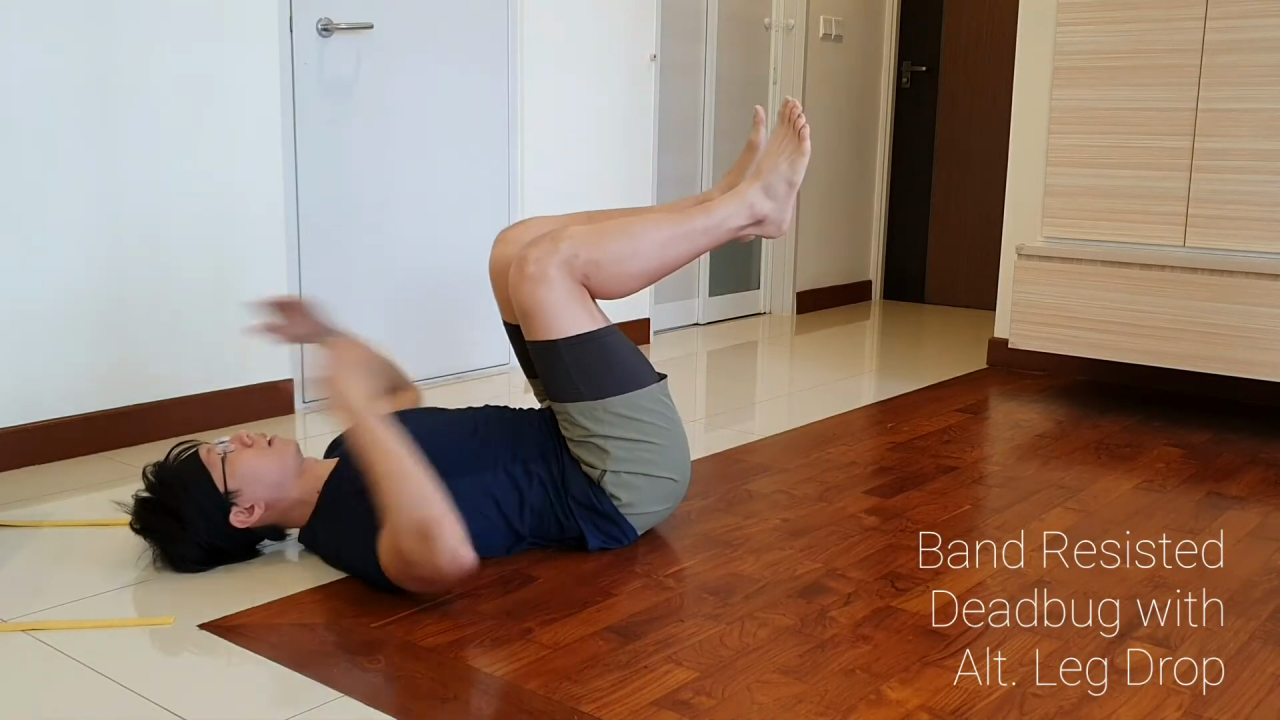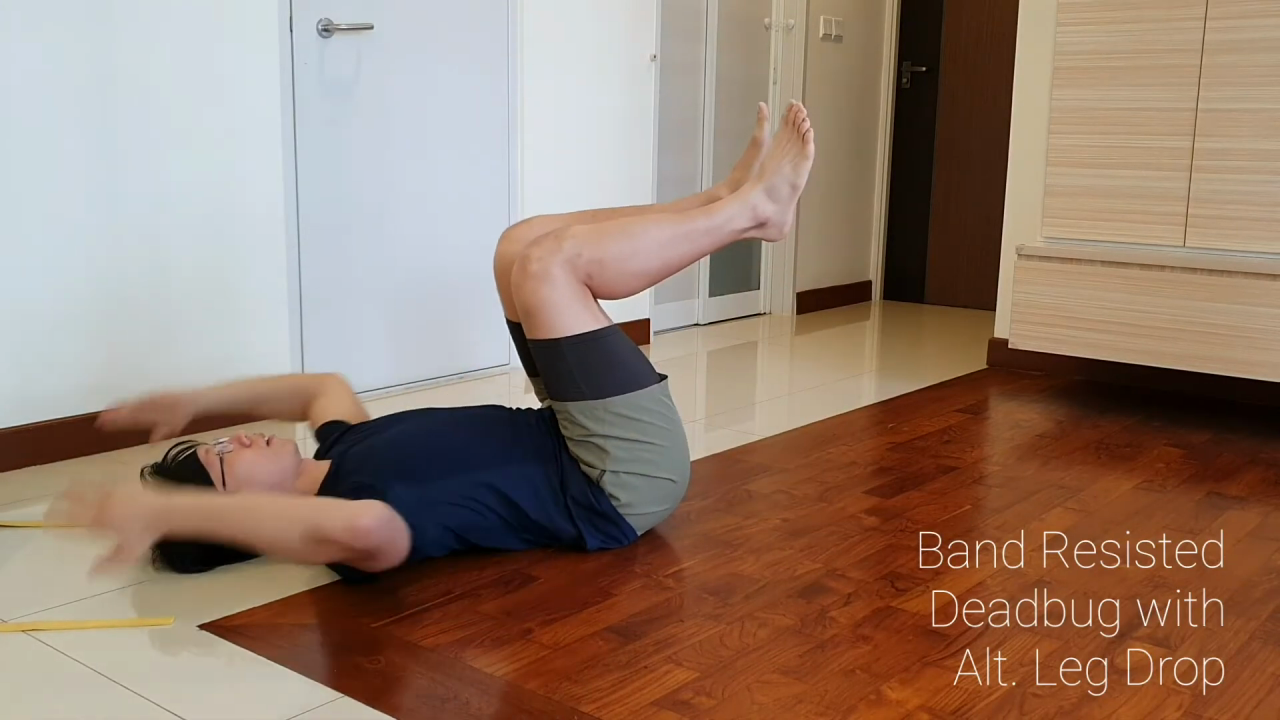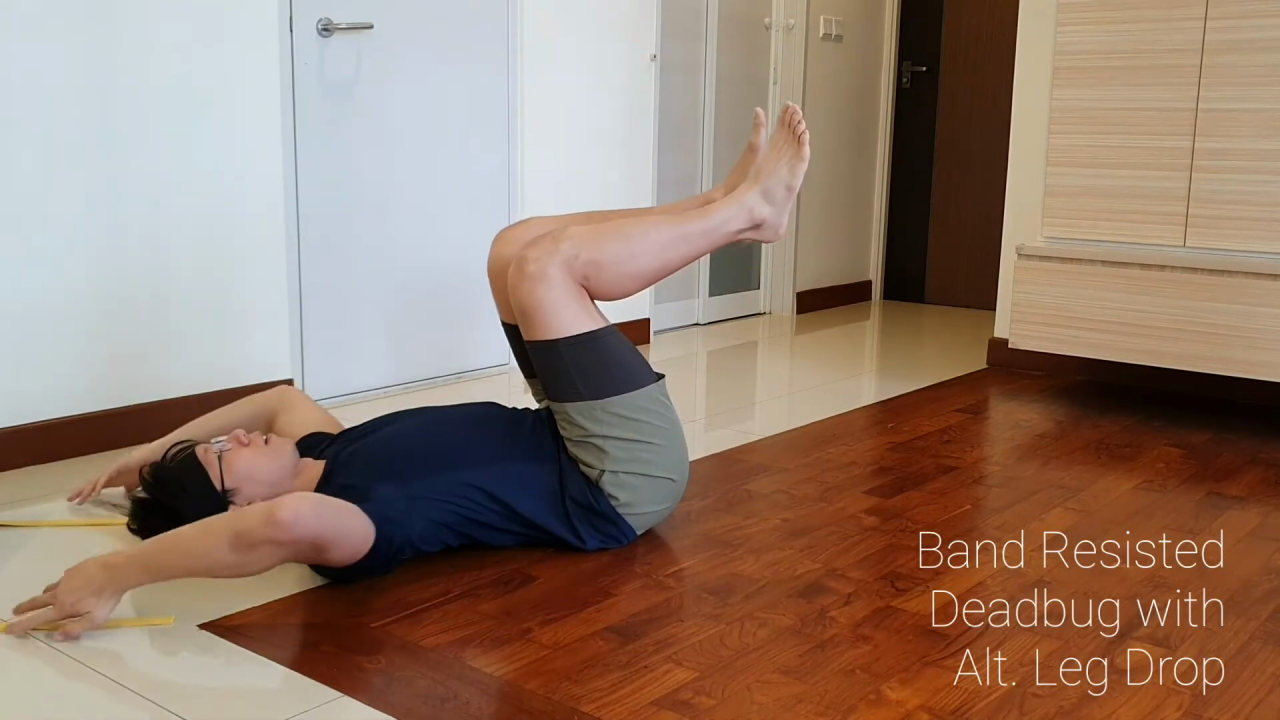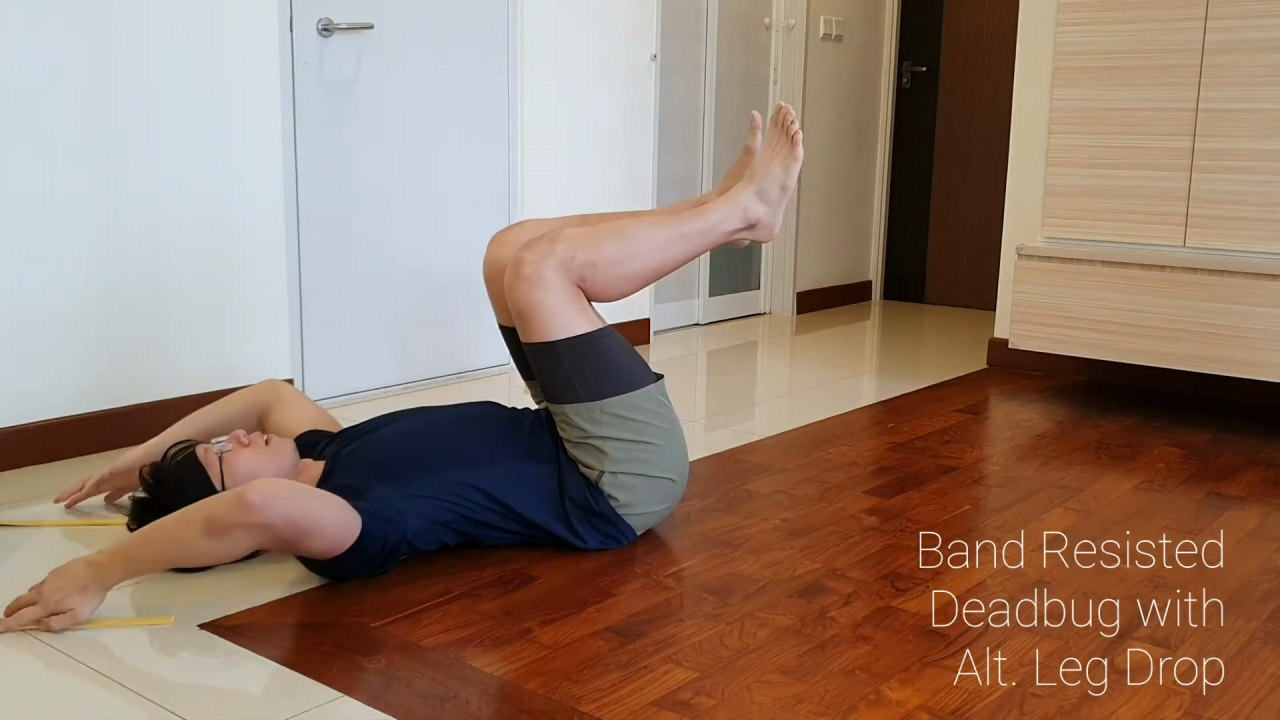
dt=0.2s
person 1, frame 1
left shoulder: (345, 466)
right shoulder: (347, 526)
left elbow: (396, 393)
right elbow: (444, 552)
left wrist: (332, 340)
right wrist: (359, 415)
left hip: (561, 445)
right hip: (629, 481)
left knee: (520, 245)
right knee: (542, 263)
left ankle: (726, 202)
right ankle: (752, 206)
person 1, frame 2
left shoulder: (343, 456)
right shoulder: (349, 515)
left elbow: (327, 386)
right elbow: (367, 530)
left wrist: (190, 401)
right wrist: (165, 505)
left hip: (589, 459)
right hip: (624, 485)
left knee: (529, 248)
right knee: (546, 262)
left ankle: (733, 199)
right ankle: (751, 209)
person 1, frame 3
left shoulder: (328, 462)
right shoulder: (344, 521)
left elbow: (282, 397)
right elbow: (286, 524)
left wrist: (152, 451)
right wrist: (114, 573)
left hip: (565, 450)
right hip: (624, 486)
left knee: (520, 247)
right knee: (541, 263)
left ankle: (728, 204)
right ankle: (748, 207)
person 1, frame 4
left shoulder: (328, 459)
right shoulder: (341, 532)
left elbow: (271, 391)
right elbow: (256, 507)
left wrist: (143, 455)
right wrist: (102, 571)
left hip: (565, 450)
right hip: (626, 483)
left knee: (517, 249)
right knee: (538, 265)
left ankle: (727, 207)
right ankle: (743, 208)
